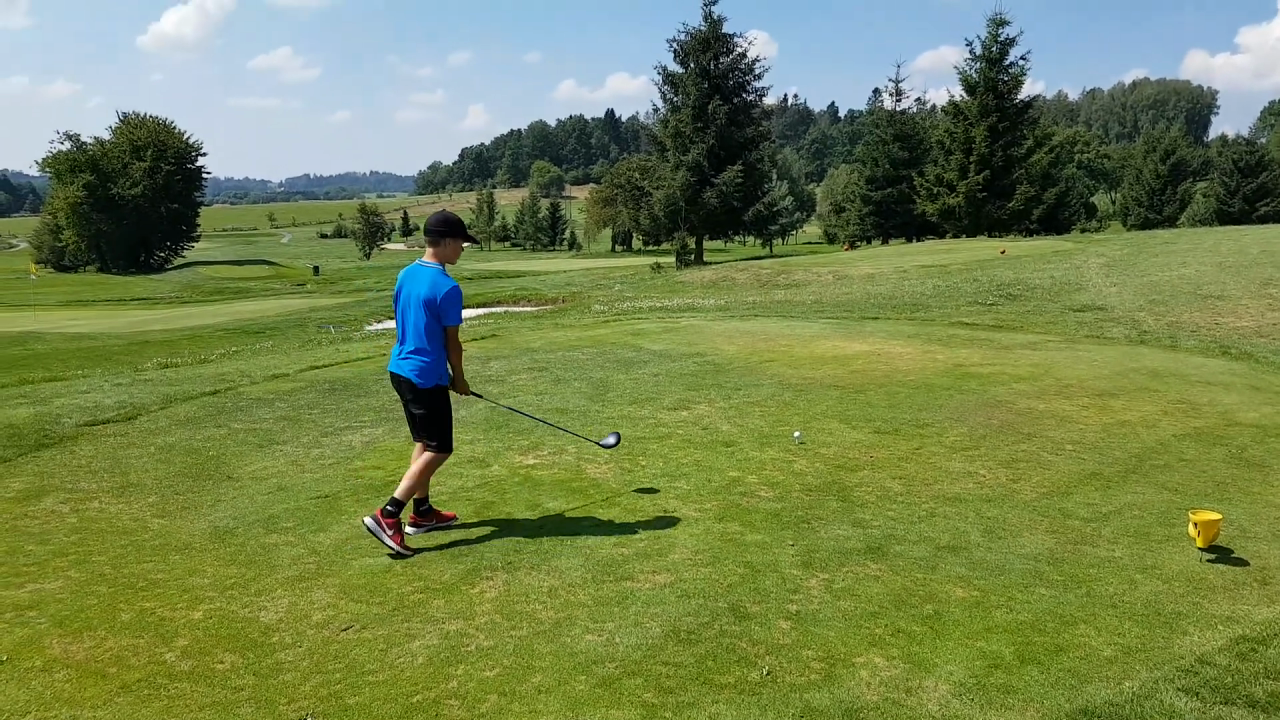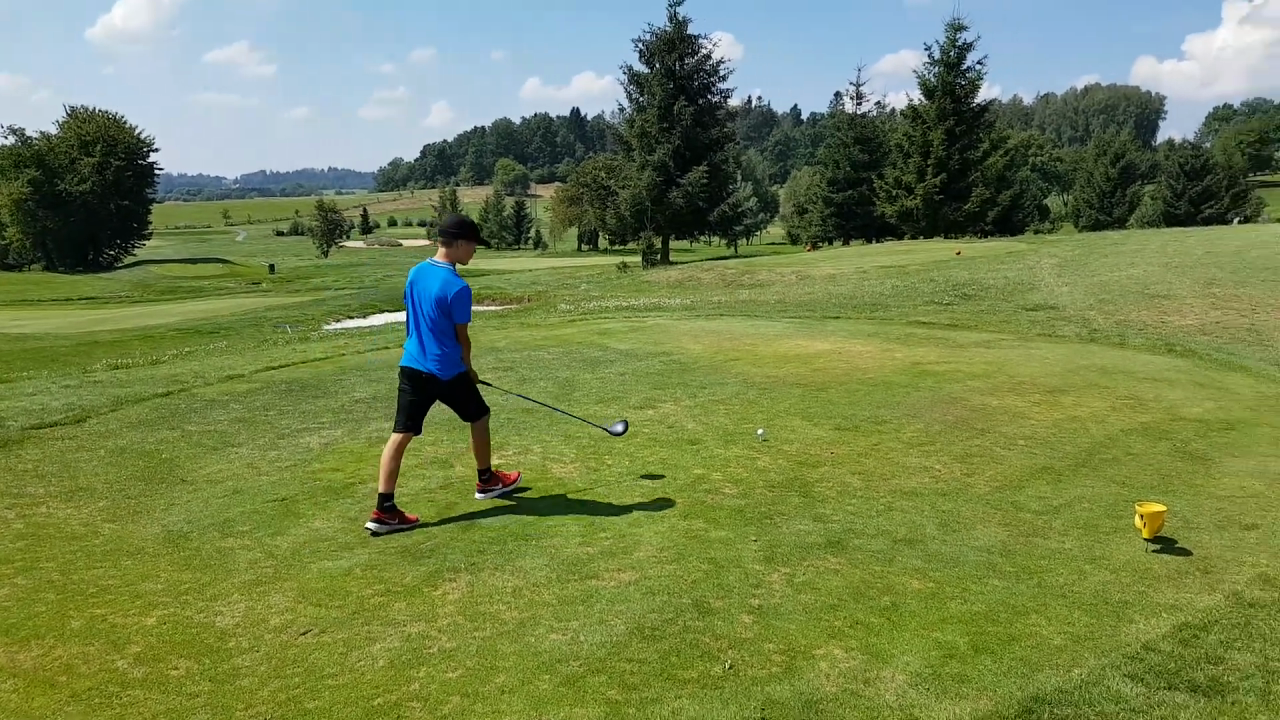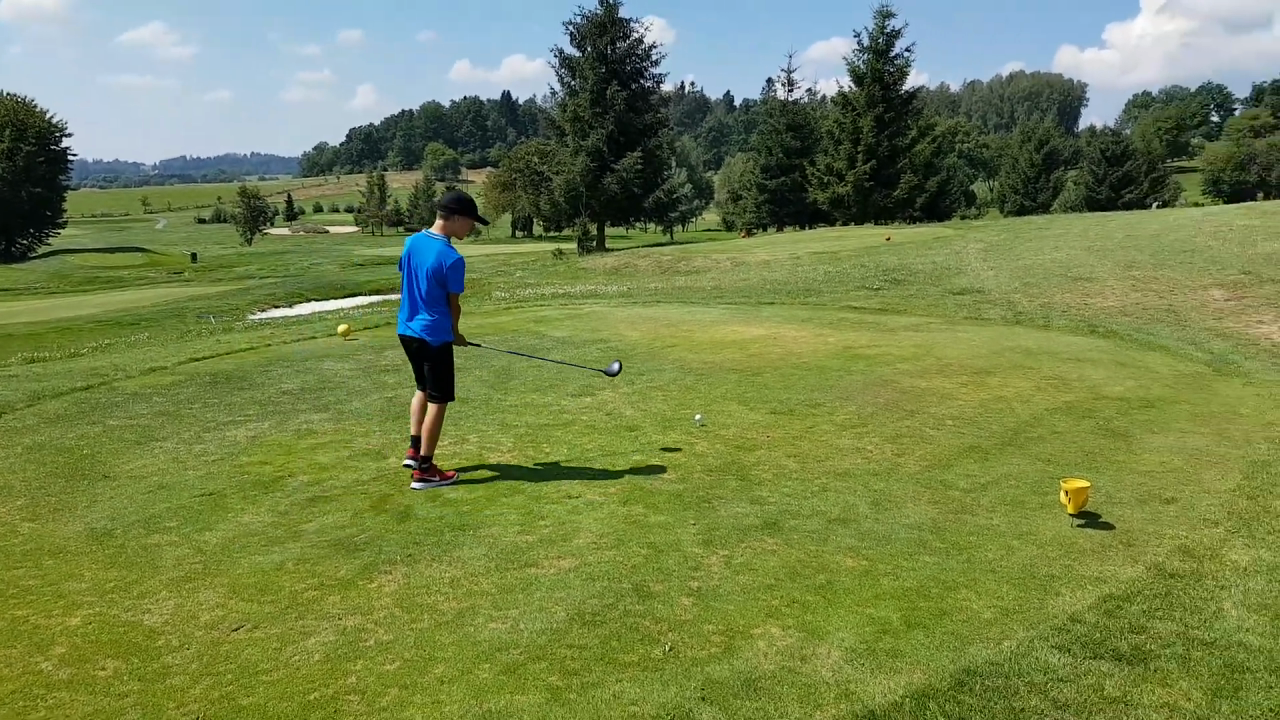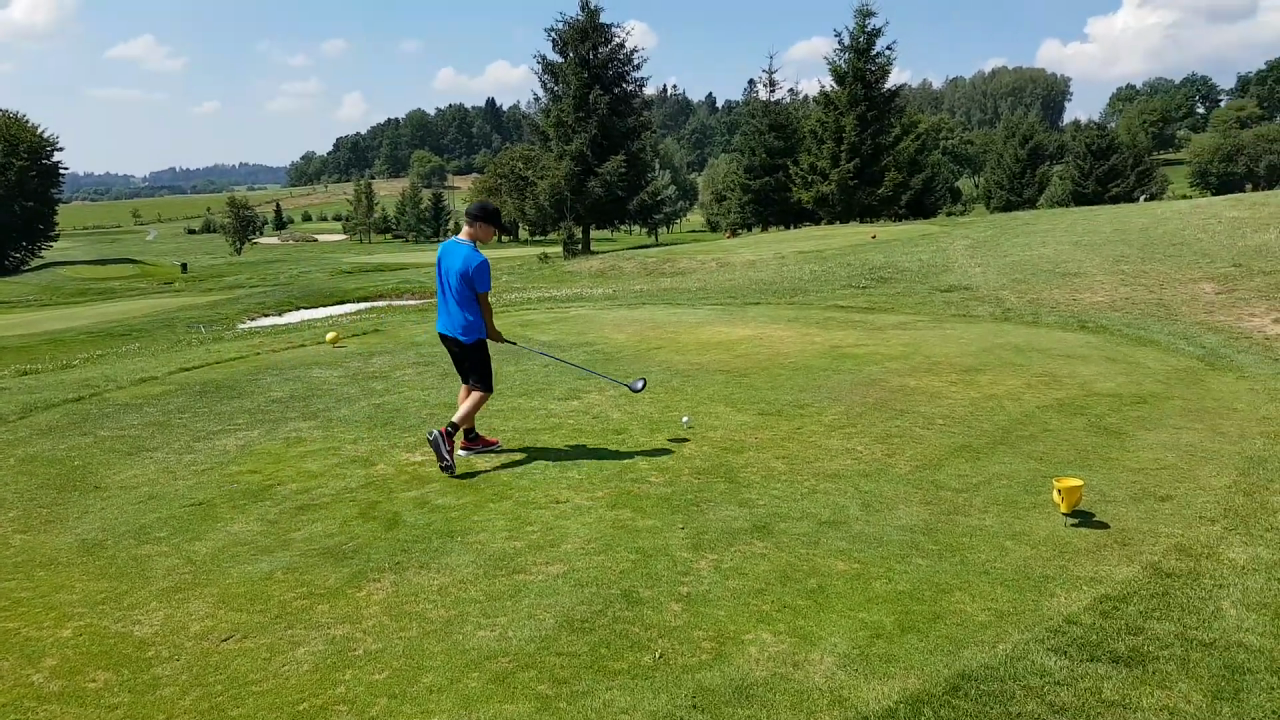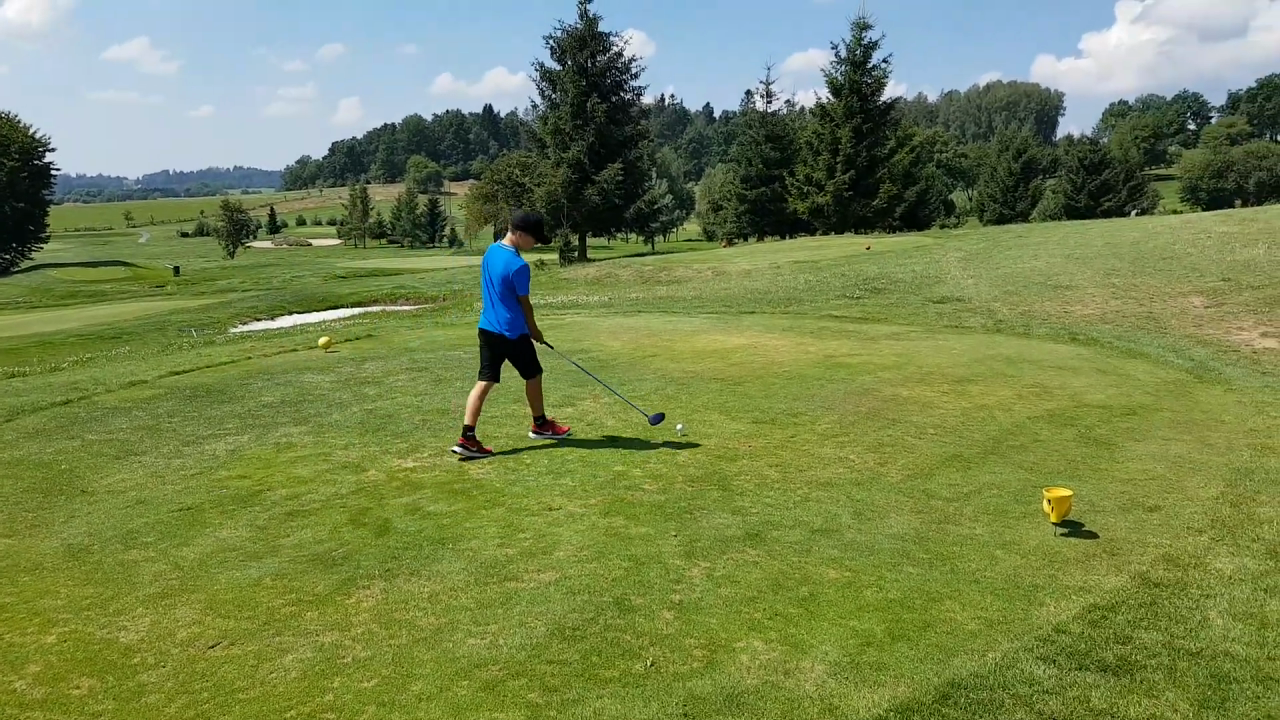
dt=0.4s
person 1, frame 1
left shoulder: (405, 275)
right shoulder: (447, 288)
right elbow: (451, 341)
right wrist: (459, 378)
left hip: (400, 371)
right hip: (428, 377)
left knee: (424, 443)
right knee: (436, 451)
left ankle: (420, 512)
right ankle: (387, 515)
person 1, frame 2
left shoulder: (415, 273)
right shoulder: (458, 287)
right elbow: (462, 336)
right wrist: (467, 370)
left hip: (411, 365)
right hip: (446, 371)
left knee: (402, 434)
right knee: (479, 419)
left ankle: (384, 509)
right ankle: (487, 481)
person 1, frame 3
left shoulder: (411, 242)
right shoulder: (452, 258)
right elbow: (453, 304)
right wrist: (455, 333)
left hip: (407, 330)
right hip: (434, 336)
left knee: (424, 389)
right knee: (437, 400)
left ankle: (415, 449)
right ankle: (425, 470)
person 1, frame 4
left shoulder: (444, 248)
right shoulder: (477, 261)
right elbow: (483, 303)
right wrist: (492, 331)
left hip: (445, 329)
right hip: (469, 334)
left knee: (469, 383)
right knee: (482, 390)
left ankle: (469, 438)
right ankle: (445, 434)
person 1, frame 5
left shoulder: (490, 252)
right shoulder: (518, 266)
right elbow: (525, 304)
right wrist: (535, 331)
left hip: (487, 327)
right hip: (512, 332)
left knee: (486, 381)
right knee: (533, 375)
left ankle: (467, 439)
right ankle: (540, 425)
